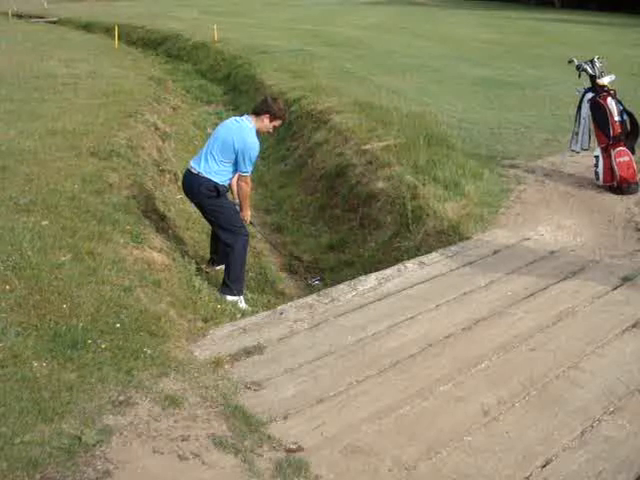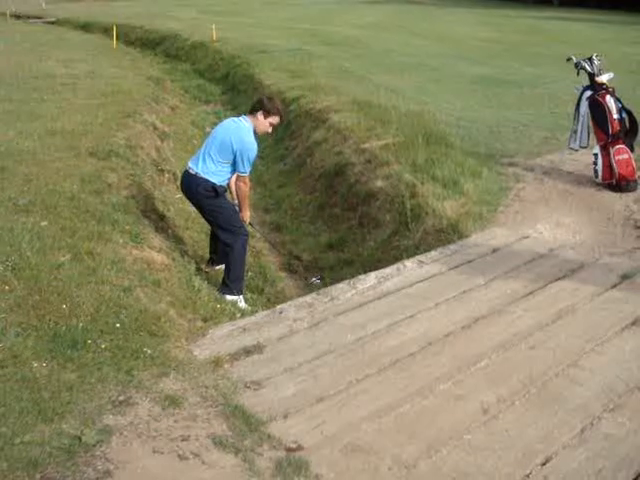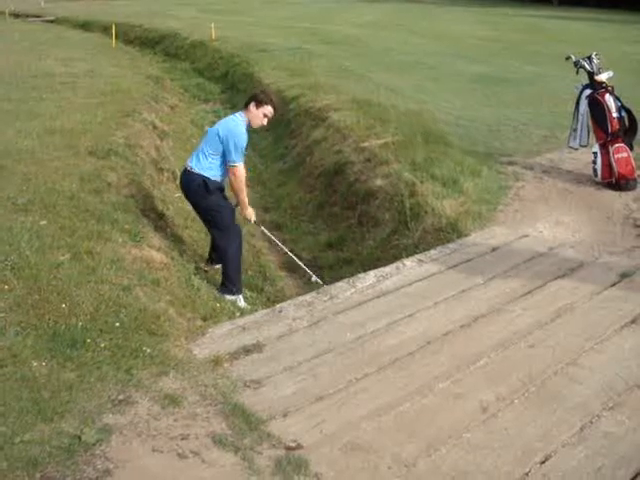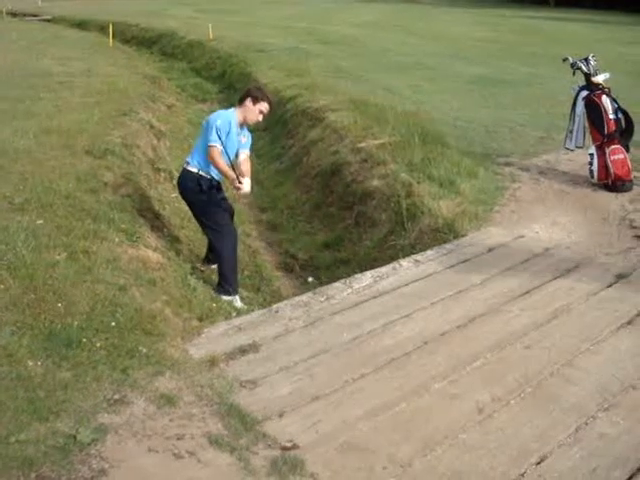
dt=0.3s
person 1, frame 1
left shoulder: (233, 122)
right shoulder: (250, 142)
right elbow: (244, 181)
left wrist: (238, 204)
right wrist: (245, 209)
left hip: (192, 178)
right hip: (206, 187)
left knee: (225, 217)
right knee: (239, 234)
left ankle: (218, 259)
right ankle: (232, 291)
person 1, frame 2
left shoulder: (232, 122)
right shoulder: (248, 142)
right elbow: (242, 182)
left wrist: (236, 204)
right wrist: (244, 210)
left hip: (190, 178)
right hip: (204, 188)
left knee: (225, 217)
right knee: (238, 234)
left ankle: (217, 259)
right ankle: (232, 290)
person 1, frame 3
left shoulder: (235, 123)
right shoulder: (237, 131)
left elbow: (239, 169)
right elbow: (234, 174)
left wrist: (244, 201)
right wrist: (245, 207)
left hip: (194, 177)
right hip: (200, 183)
left knee: (226, 214)
right knee: (231, 233)
left ankle: (216, 259)
right ankle: (231, 290)
person 1, frame 4
left shoulder: (245, 133)
right shoulder: (221, 119)
left elbow: (243, 159)
right elbow: (213, 155)
left wrist: (246, 179)
right wrist: (233, 179)
left hip: (209, 181)
right hip: (195, 181)
left knee: (226, 215)
right knee: (227, 233)
left ankle: (211, 259)
right ankle: (227, 290)
